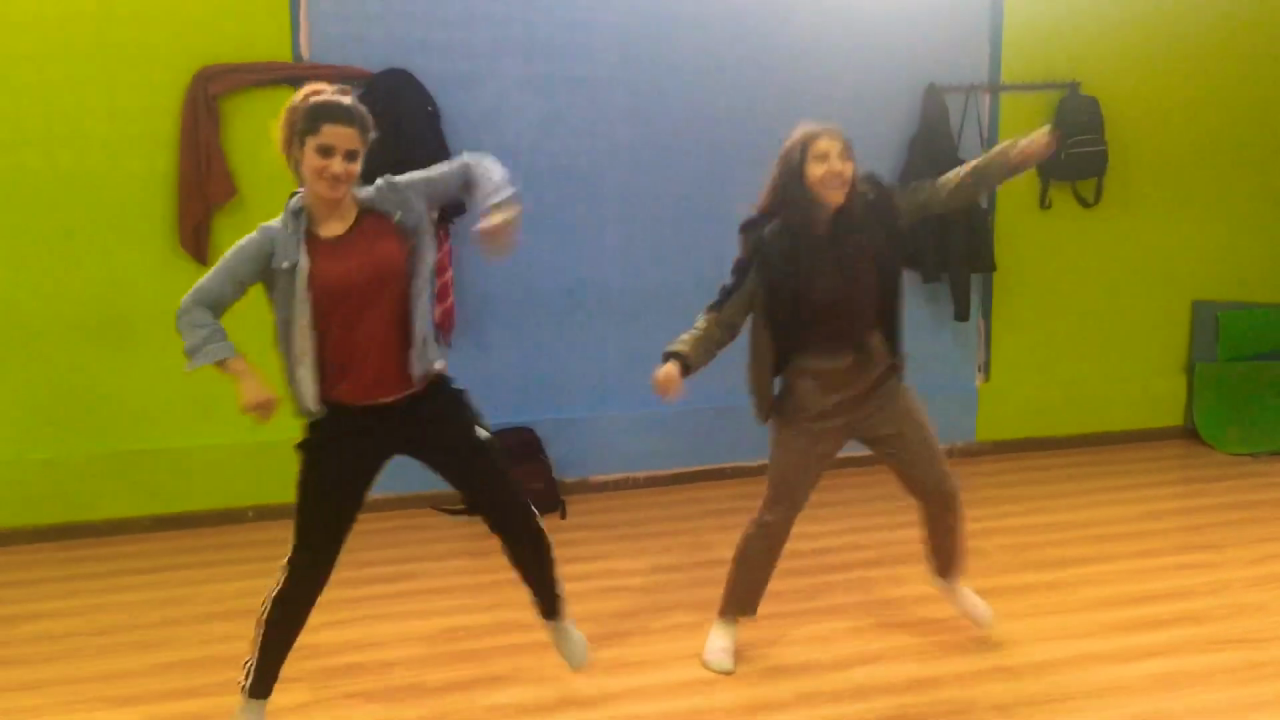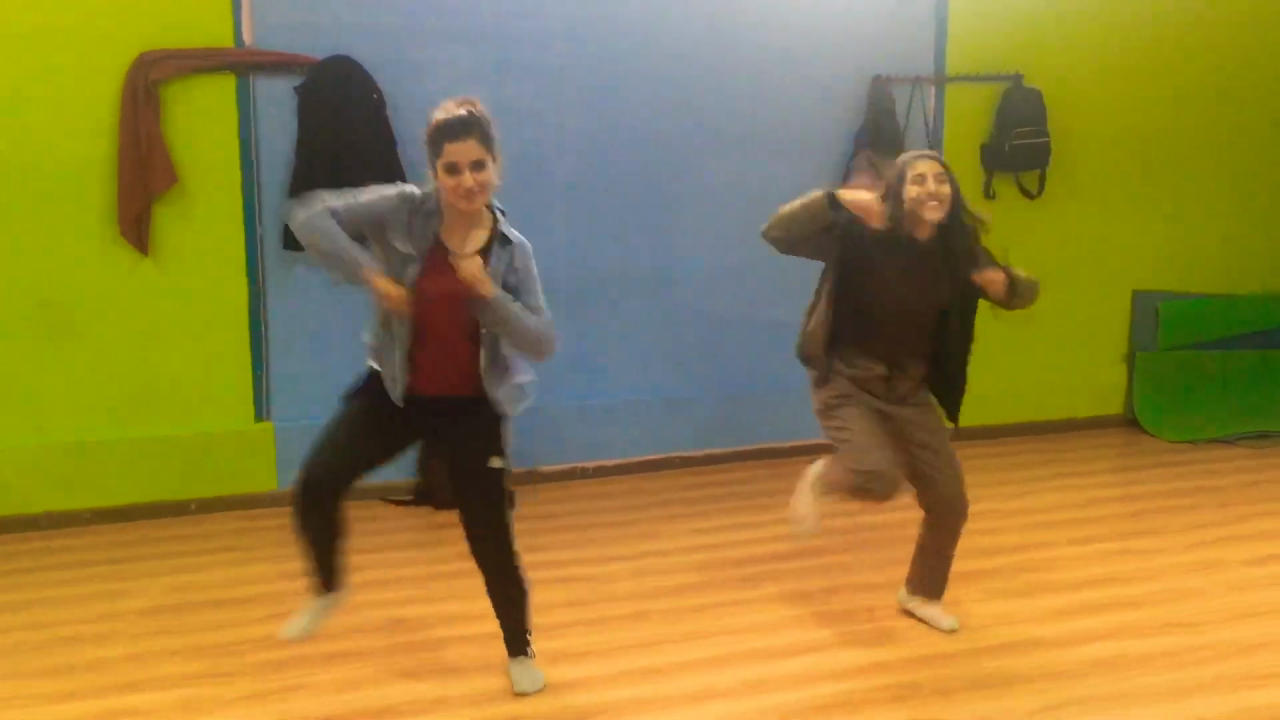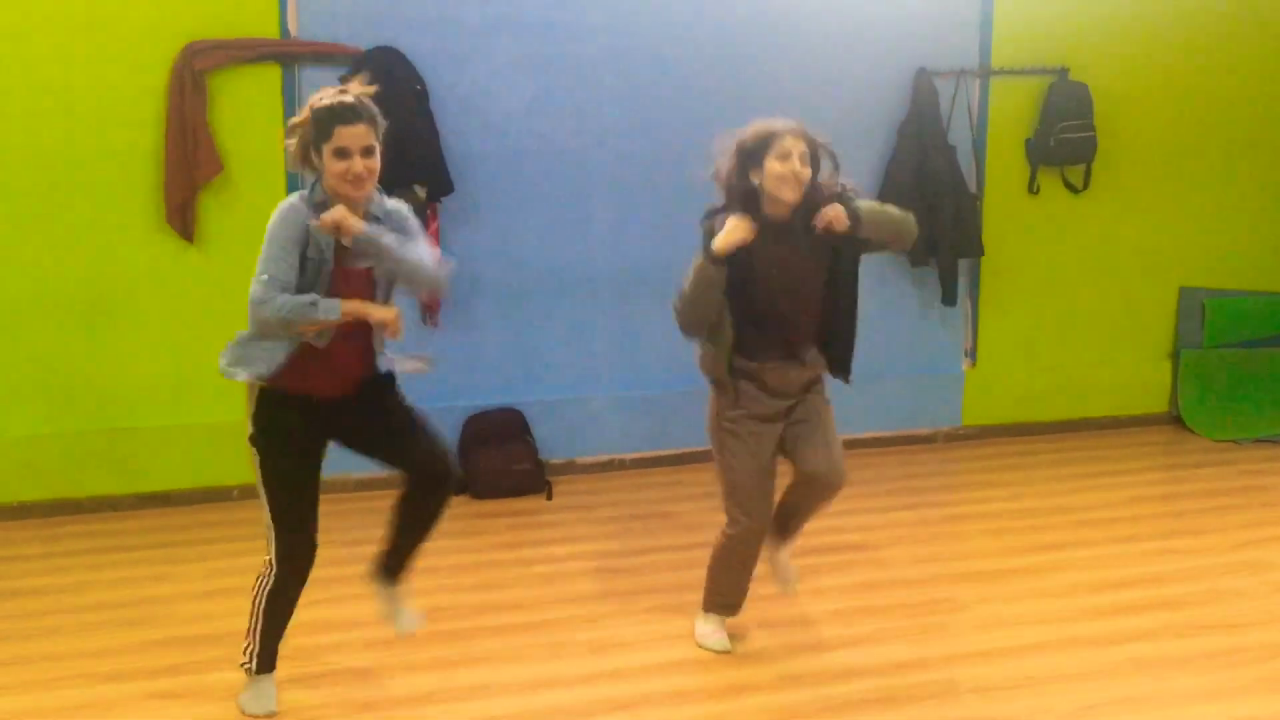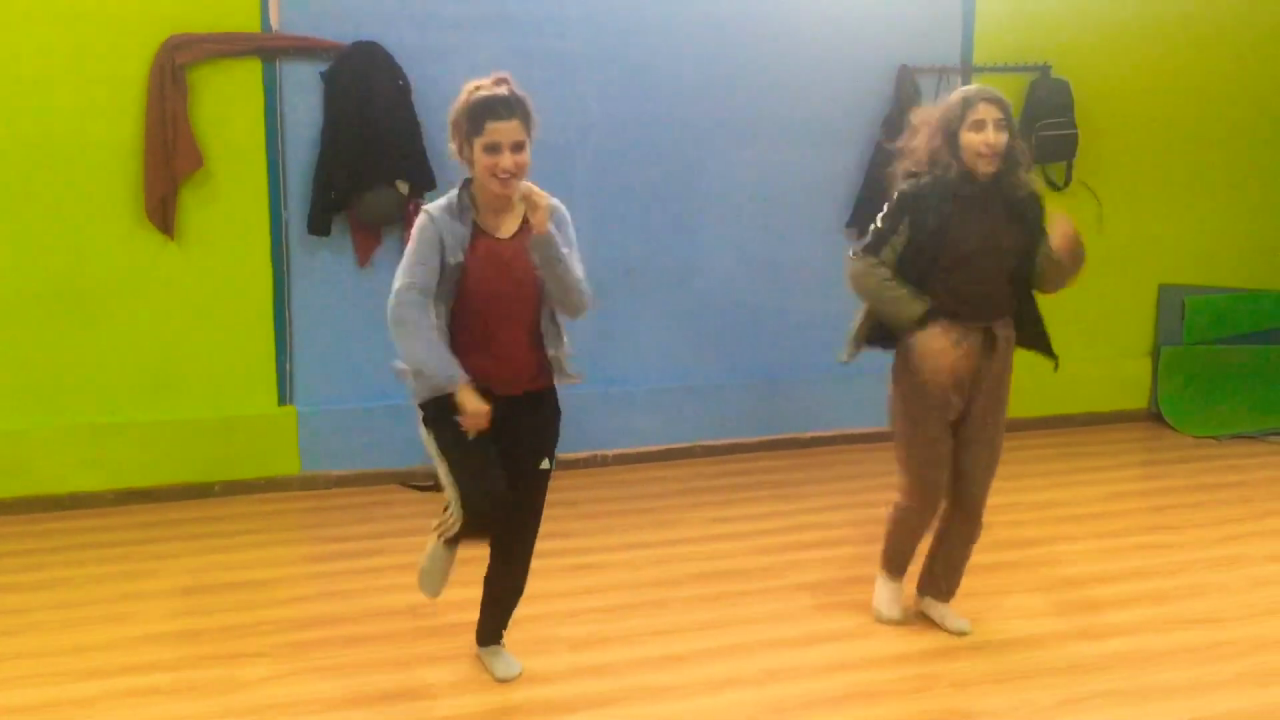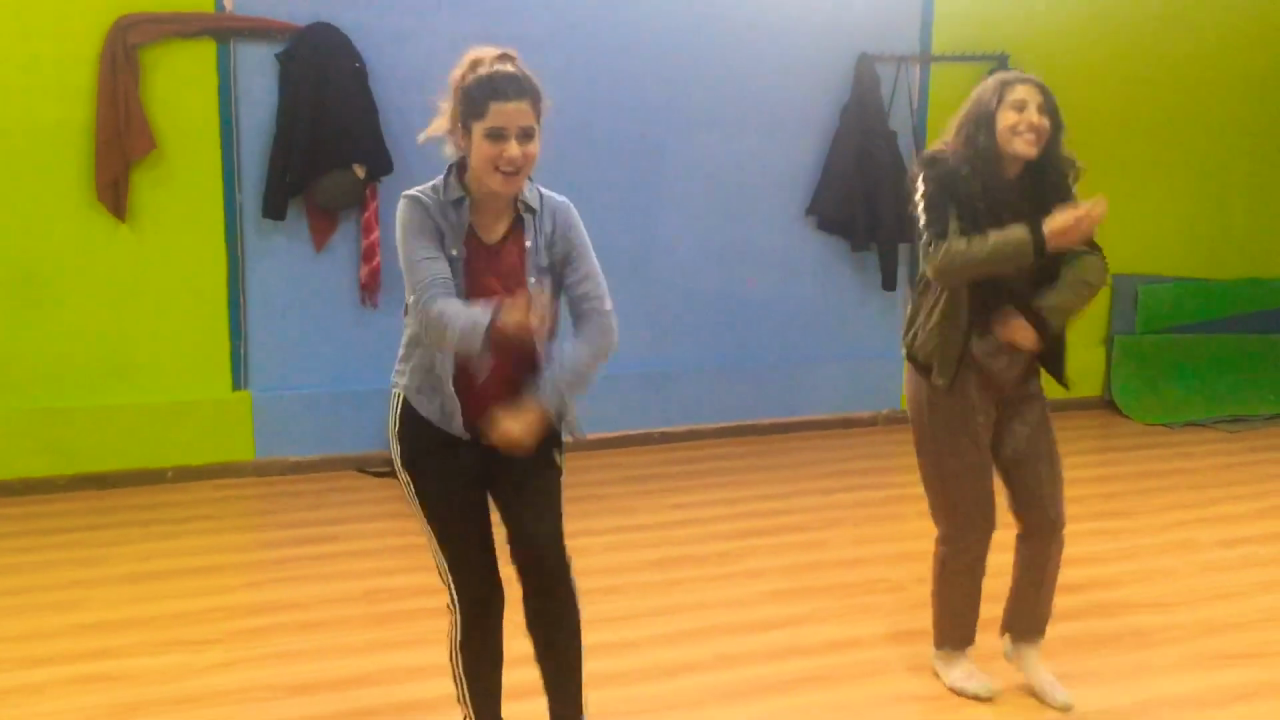
dt=1s
person 1, frame 1
left shoulder: (395, 204)
right shoulder: (275, 241)
left elbow: (475, 167)
right elbow: (195, 311)
left wrist: (498, 209)
right wrist: (241, 373)
left hip: (424, 397)
right hip: (343, 420)
left knee: (511, 509)
right knee: (308, 568)
left ankle: (555, 616)
person 1, frame 2
left shoulder: (512, 249)
right shoulder: (403, 209)
left elbow: (539, 342)
right elbow: (310, 213)
left wrist: (487, 292)
right wrist: (371, 276)
left hip: (467, 406)
right hip: (391, 388)
left knee: (491, 541)
right knee: (314, 489)
left ankle: (519, 650)
right ankle: (326, 590)
person 1, frame 3
left shoulder: (392, 216)
right shoulder: (294, 217)
left elbow: (432, 277)
right elbow: (267, 310)
left wrist: (361, 232)
right wrist: (359, 308)
left hip: (361, 390)
right hip: (289, 400)
left knee: (436, 473)
right knee: (293, 552)
left ankle: (390, 576)
person 1, frame 4
left shoulder: (549, 215)
right shoulder: (439, 221)
left elbow: (574, 302)
right elbow: (406, 308)
left wrist: (544, 237)
right wrist: (459, 390)
left hip: (530, 398)
right hip: (455, 394)
left knee: (518, 536)
right knee: (482, 501)
left ankle: (491, 638)
right ankle: (447, 538)
person 1, frame 5
left shoulder: (556, 215)
right shoulder: (421, 211)
left elbow: (599, 324)
right elbow: (433, 313)
left wrist: (539, 407)
right wrist: (497, 321)
left hip: (526, 428)
right hip: (435, 424)
left knee: (546, 564)
right knee: (475, 596)
person 2, frame 1
left shoulder: (874, 208)
right shoulder: (773, 242)
left elbow: (953, 191)
right elbow: (722, 316)
left wrist: (1018, 153)
right wrist: (679, 359)
left hip: (877, 377)
right hip: (813, 391)
left knee: (939, 488)
right knee: (776, 516)
left ankle: (951, 579)
right ankle: (729, 623)
person 2, frame 2
left shoulder: (960, 250)
right shoulder: (859, 238)
left elbow: (1024, 292)
right elbow: (777, 233)
left wrist: (1006, 282)
right wrist: (836, 201)
left hip: (909, 390)
right hip: (847, 385)
left knee: (952, 502)
right knee: (875, 478)
left ankle: (921, 594)
right ankle: (823, 478)
person 2, frame 3
left shoulder: (827, 215)
right shoulder: (727, 229)
left elbow: (903, 229)
right elbow: (691, 321)
left wrist: (855, 221)
right wrist: (717, 252)
left hip: (804, 379)
right hip: (745, 386)
left knee: (825, 474)
right knee: (747, 517)
left ankle: (781, 533)
right ankle: (714, 612)
person 2, frame 4
left shoulder: (1019, 200)
right shoulder: (920, 196)
left elbow: (1047, 280)
right elbow: (866, 265)
left wrist: (1064, 249)
right wrist: (922, 325)
left hip: (991, 360)
right hip: (928, 358)
left knee: (970, 499)
right knee: (926, 492)
left ankle: (935, 595)
right ankle: (889, 576)
person 2, frame 5
left shoulder: (1046, 187)
right shoulder: (943, 179)
left elbow: (1090, 265)
right elbow: (944, 263)
left wrist: (1040, 319)
right wrist: (1039, 238)
left hip: (1016, 375)
right hip: (948, 374)
left knee: (1045, 516)
right knee: (965, 526)
left ankle: (1025, 645)
right ankle: (951, 652)
